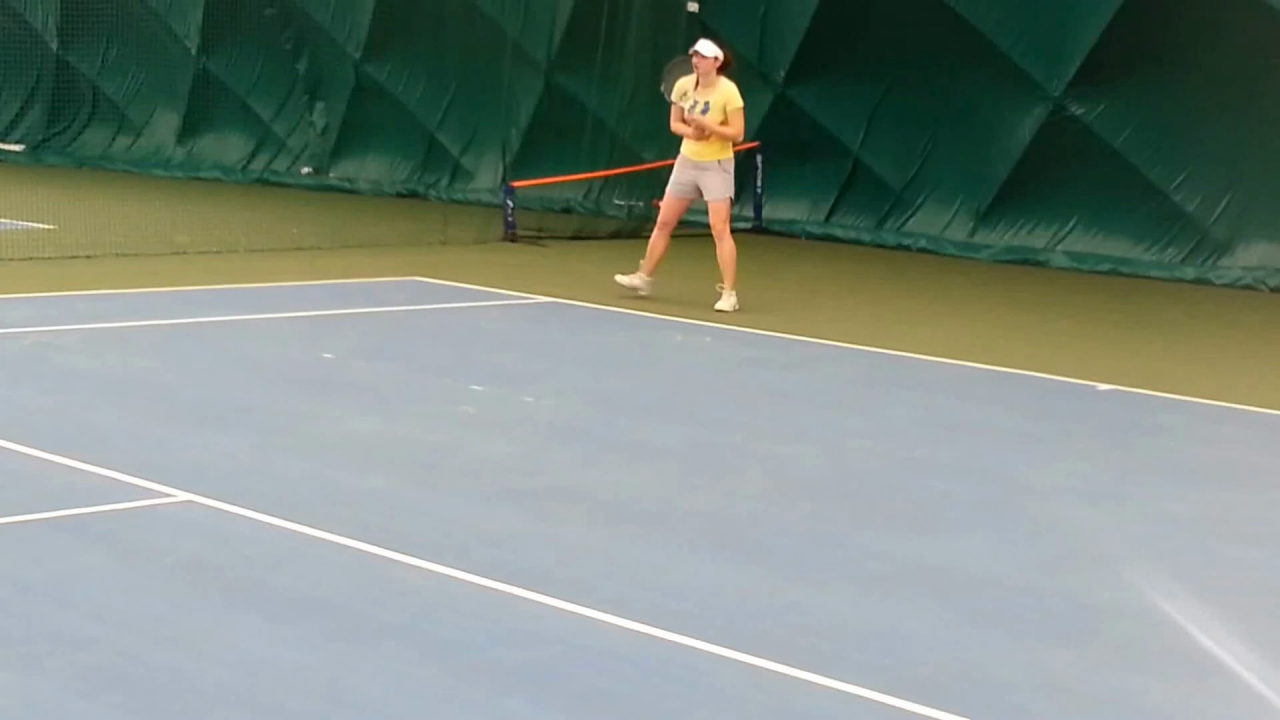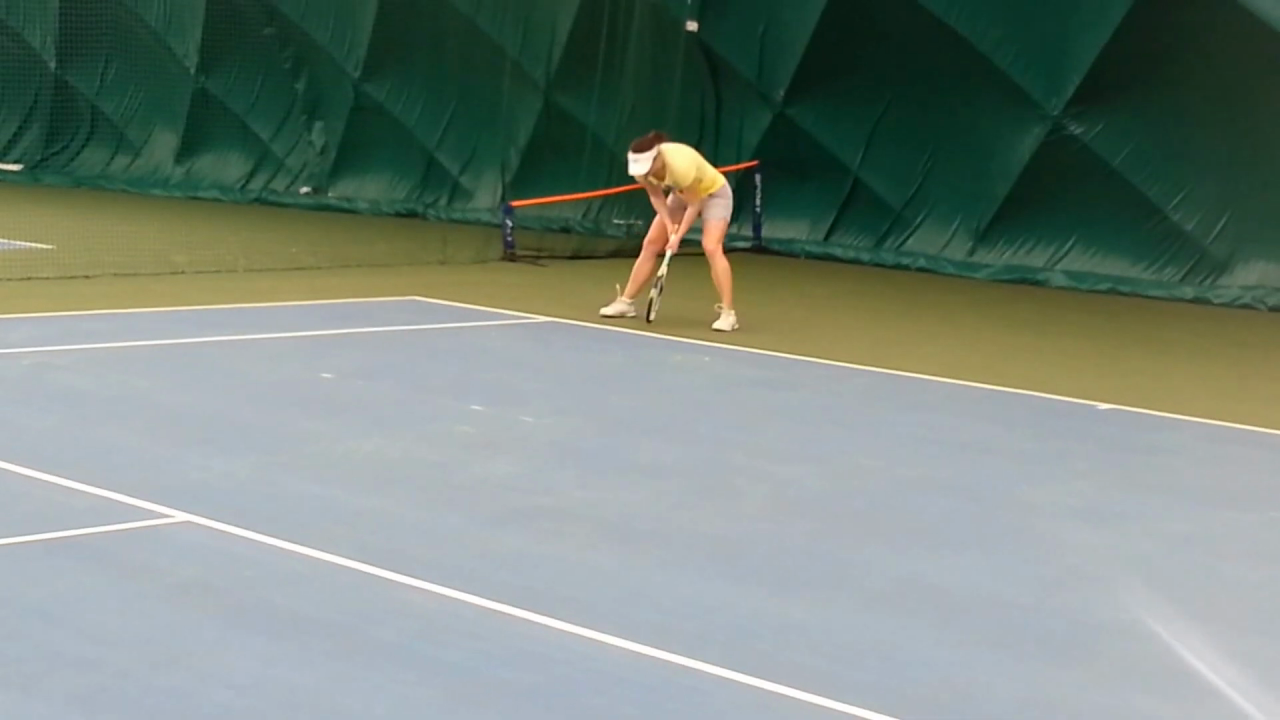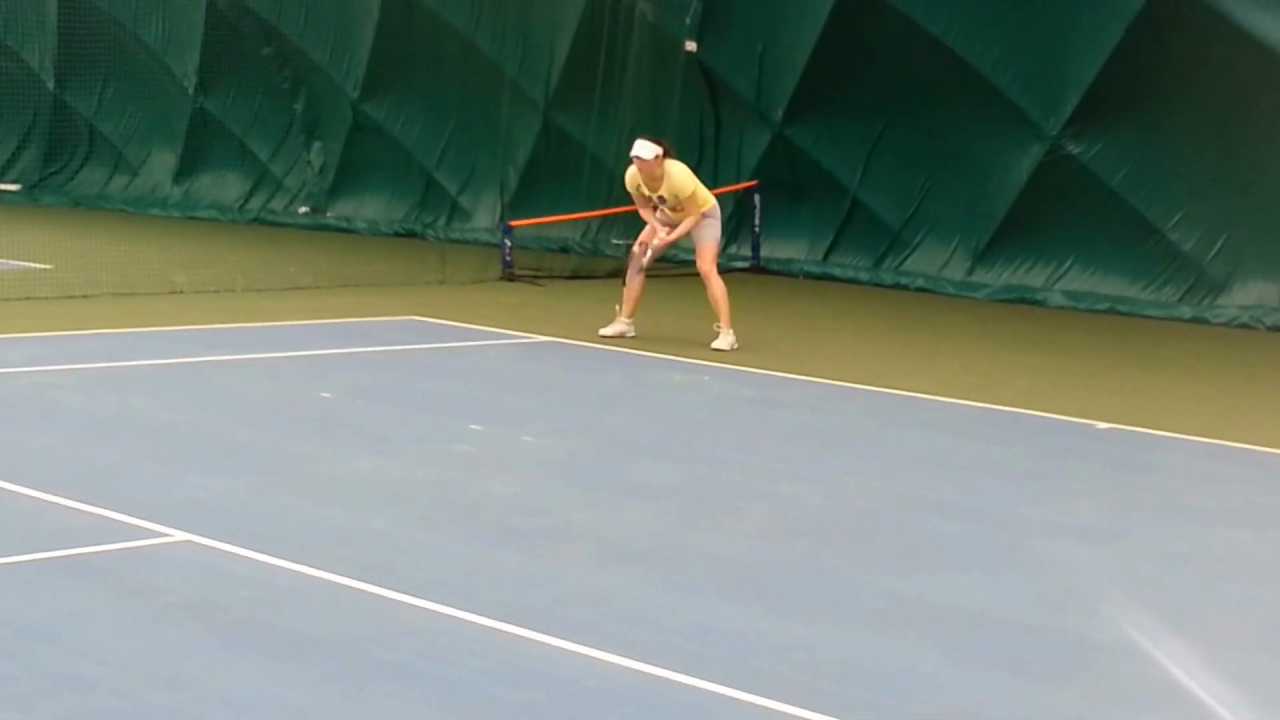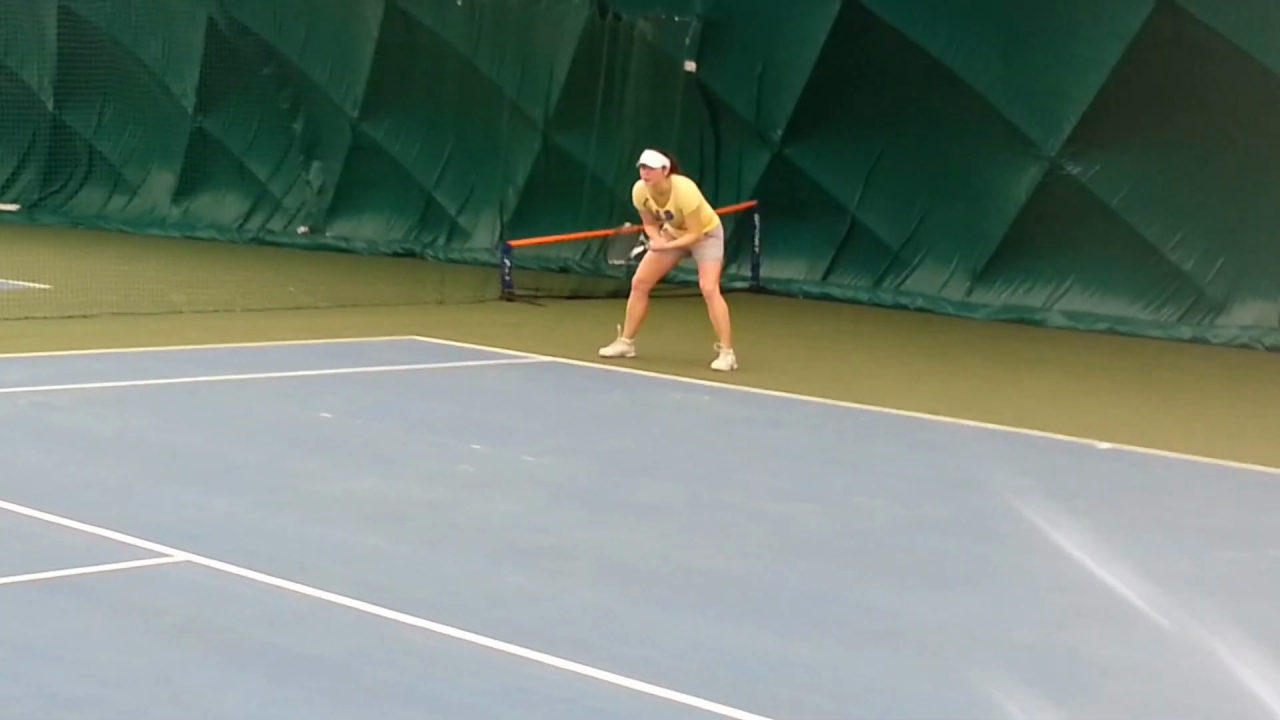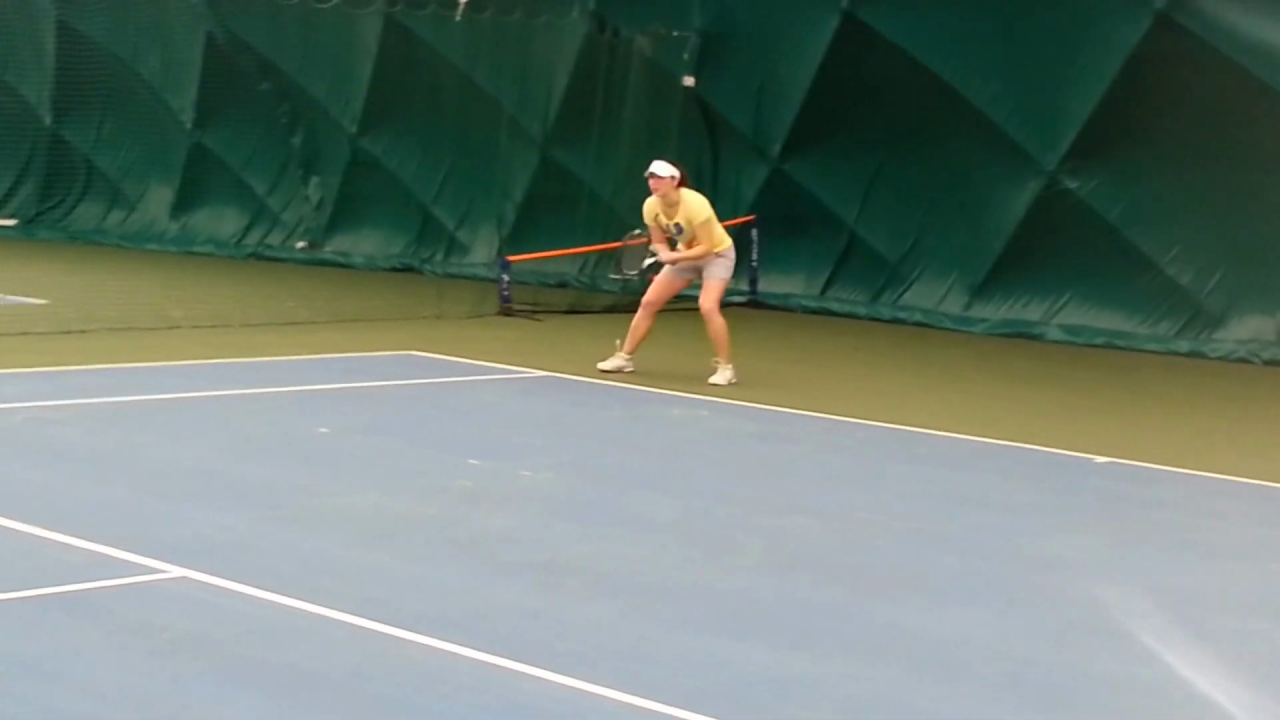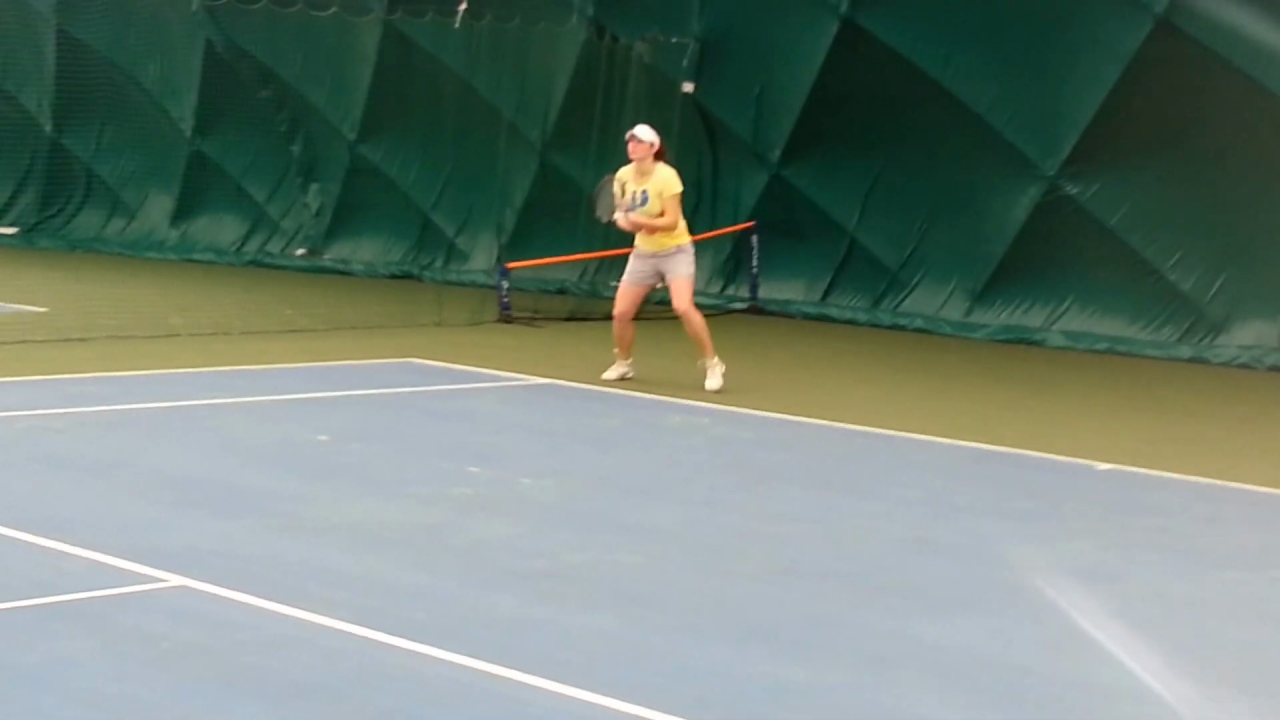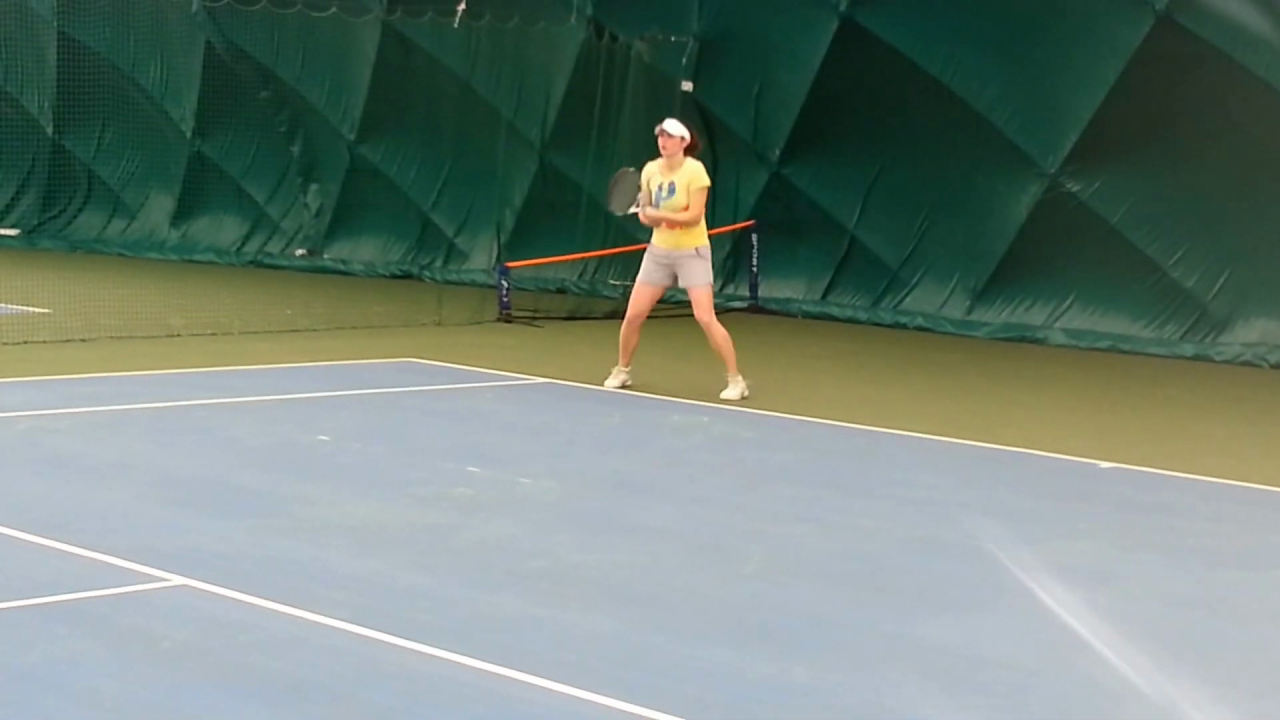
dt=0.7s
person 1, frame 1
left shoulder: (728, 91)
right shoulder: (683, 85)
left elbow: (738, 134)
left wrist: (707, 124)
right wrist: (691, 131)
left hip: (716, 166)
right hip: (687, 162)
left knee: (720, 228)
right knee: (664, 222)
left ankle: (729, 293)
right ankle: (644, 278)
person 1, frame 2
left shoulder: (679, 165)
right shoulder: (640, 166)
left elbow: (695, 203)
right elbow: (656, 196)
left wrist: (678, 237)
right wrist: (669, 222)
left hip: (714, 193)
right hip: (682, 195)
left knee: (711, 248)
right knee: (651, 244)
left ankle: (728, 313)
right ankle: (626, 301)
person 1, frame 3
left shoulder: (678, 176)
right shoulder: (632, 176)
left elbow: (694, 215)
right elbow: (644, 208)
left wrist: (670, 238)
right wrist: (658, 227)
left hip: (703, 213)
right hip: (669, 214)
left knee: (707, 269)
right knee: (636, 259)
left ankle: (726, 332)
right ankle: (625, 322)
person 1, frame 4
left shoulder: (685, 190)
right shoulder: (639, 191)
left elbow: (695, 234)
right elbow: (650, 224)
left wrist: (666, 246)
right wrist: (657, 239)
left hip: (706, 233)
right hip: (672, 233)
left knee: (709, 288)
right knee: (639, 282)
left ankle: (726, 353)
right ankle: (625, 342)
person 1, frame 5
left shoulder: (695, 204)
right shoulder: (651, 206)
left elbow: (706, 247)
right elbow: (659, 242)
left wrist: (676, 257)
right wrist: (665, 254)
left hip: (717, 254)
right hip: (685, 253)
left knee: (708, 307)
right knee: (648, 303)
left ankle: (725, 367)
right ankle: (624, 357)
person 1, frame 6
left shoulder: (667, 176)
right shoulder: (623, 176)
left elbow: (672, 222)
right elbow: (621, 217)
left wrist: (639, 220)
right wrist: (627, 224)
left hip: (677, 251)
right hip: (644, 252)
left knee: (683, 307)
right knee: (621, 313)
left ankle: (713, 364)
right ankle: (623, 363)
person 1, frame 7
left shoulder: (695, 170)
right shoulder: (650, 170)
left elbow: (695, 216)
right elbow: (644, 213)
left wrist: (661, 215)
right wrist: (648, 216)
left hip: (692, 253)
right hip: (659, 252)
left knee: (706, 318)
right knee: (633, 315)
left ankle: (736, 380)
right ankle: (622, 370)
